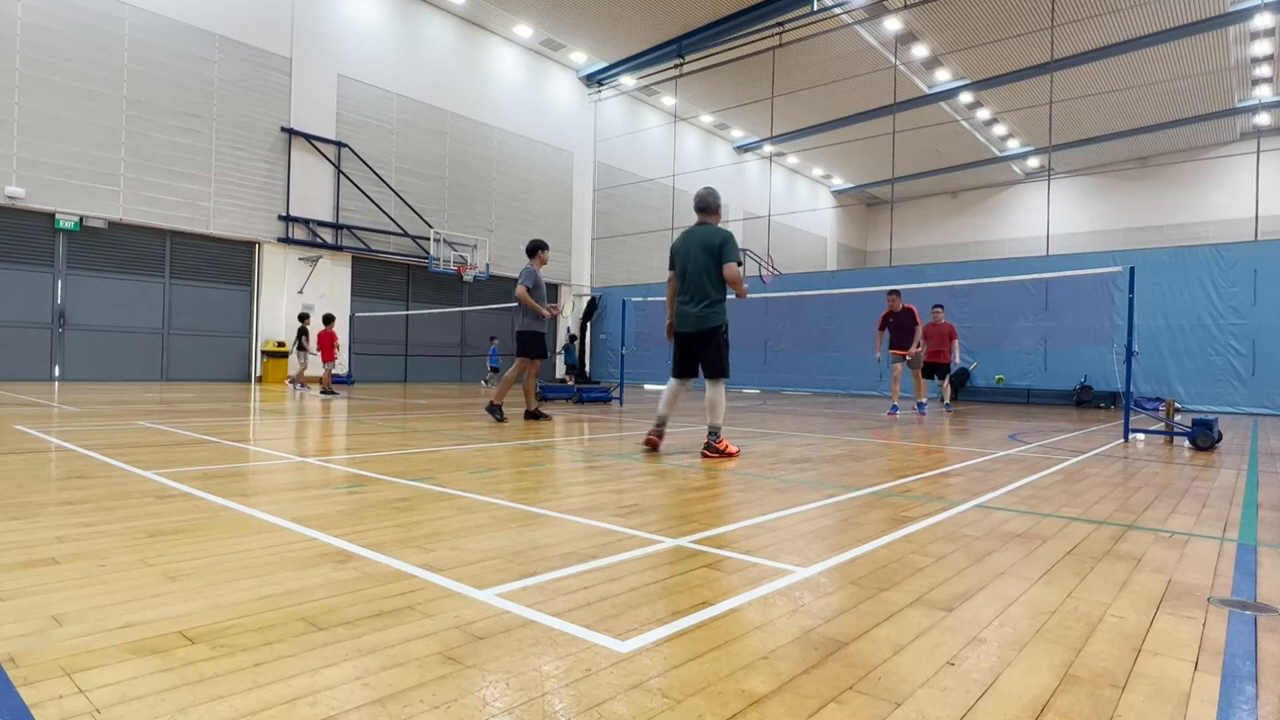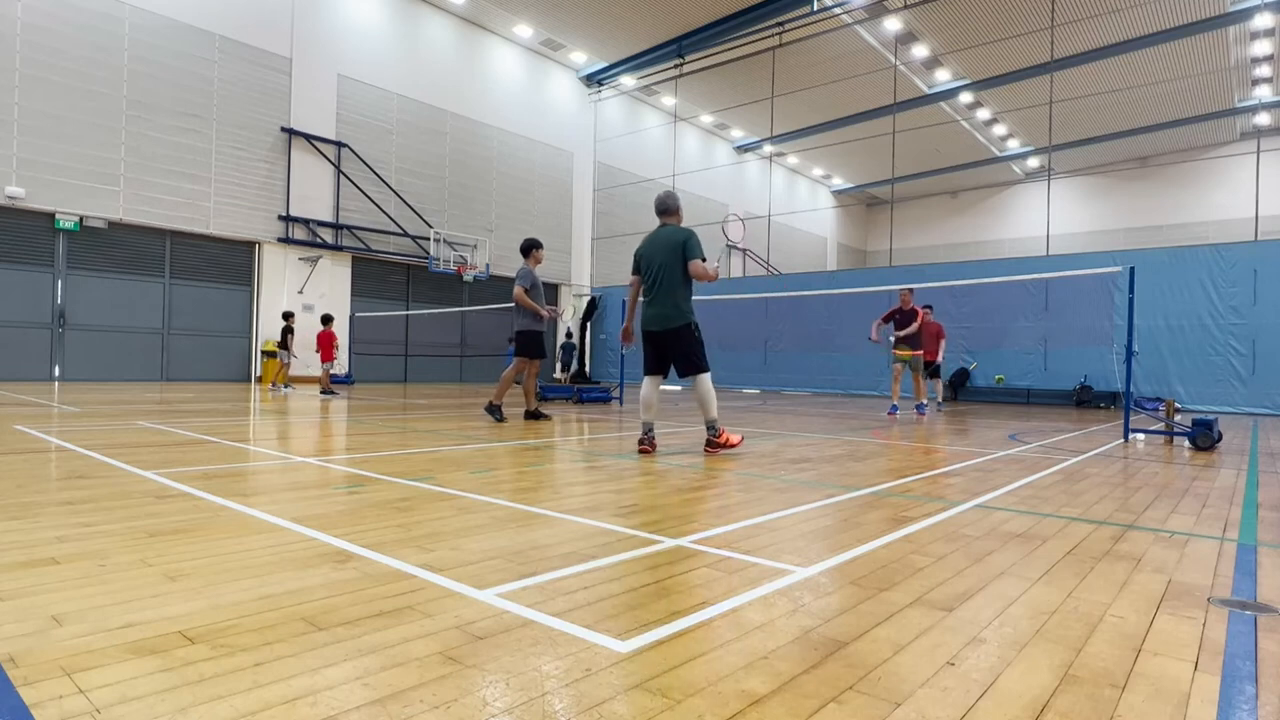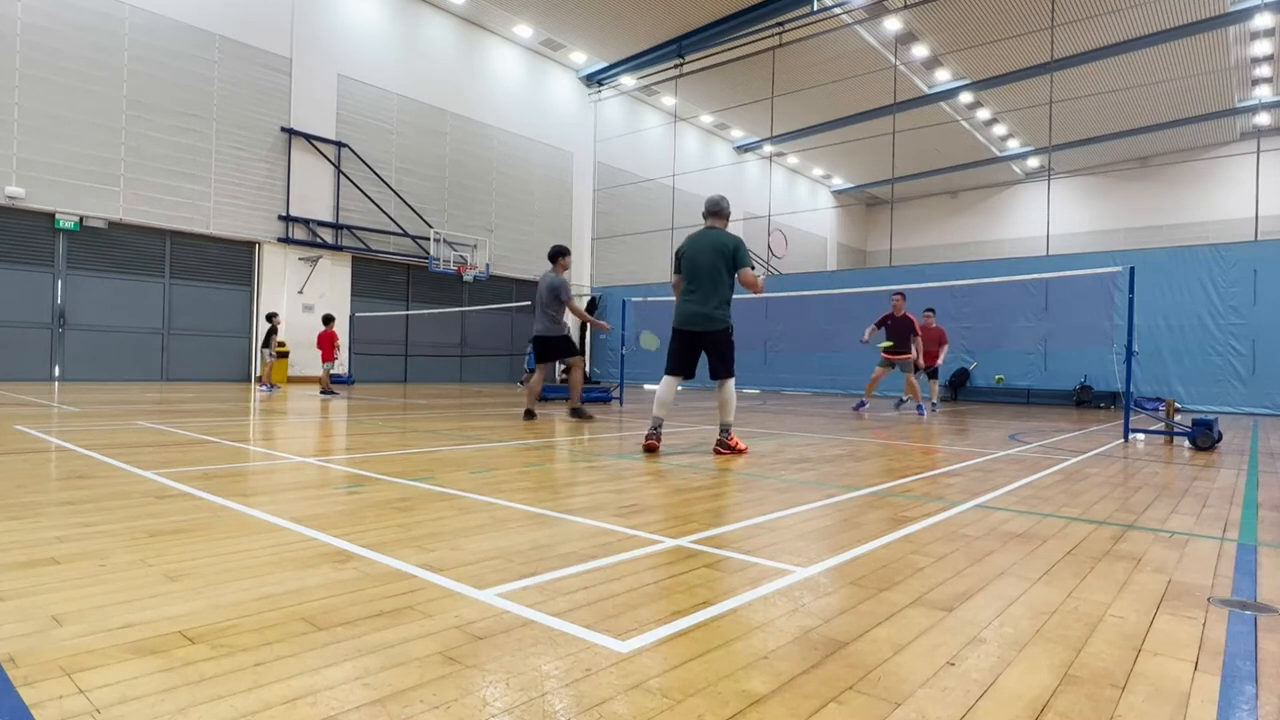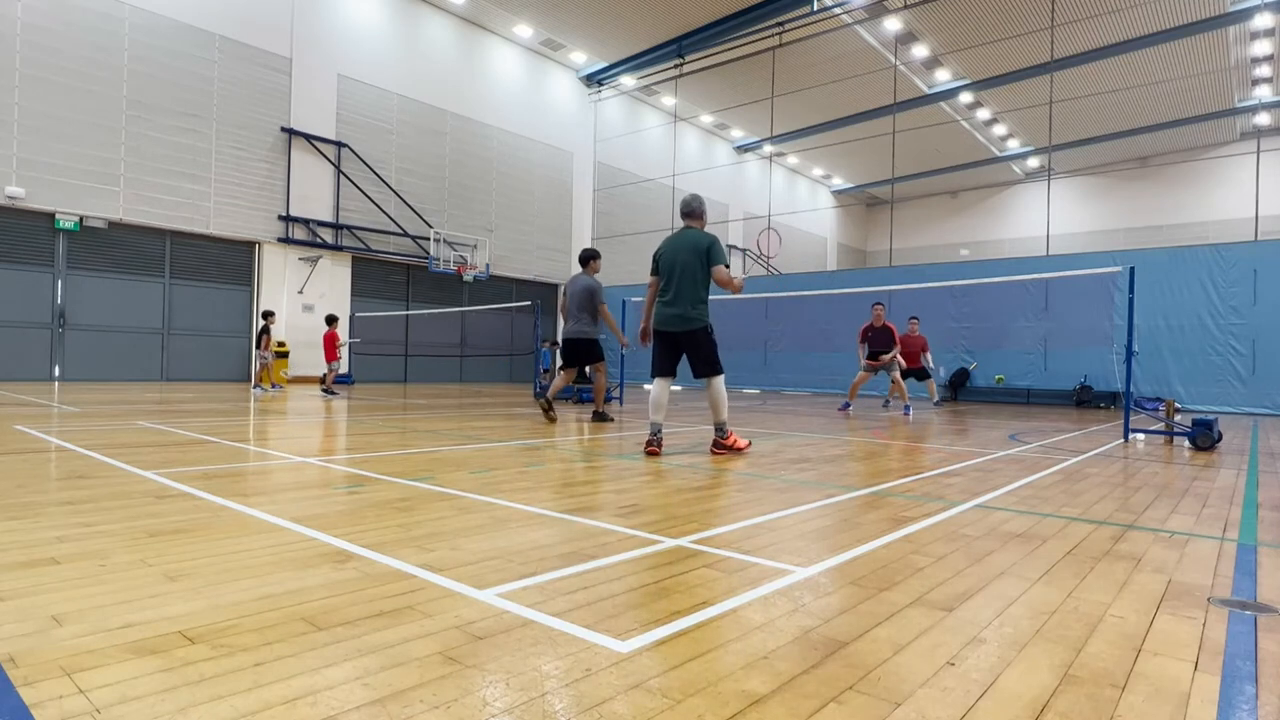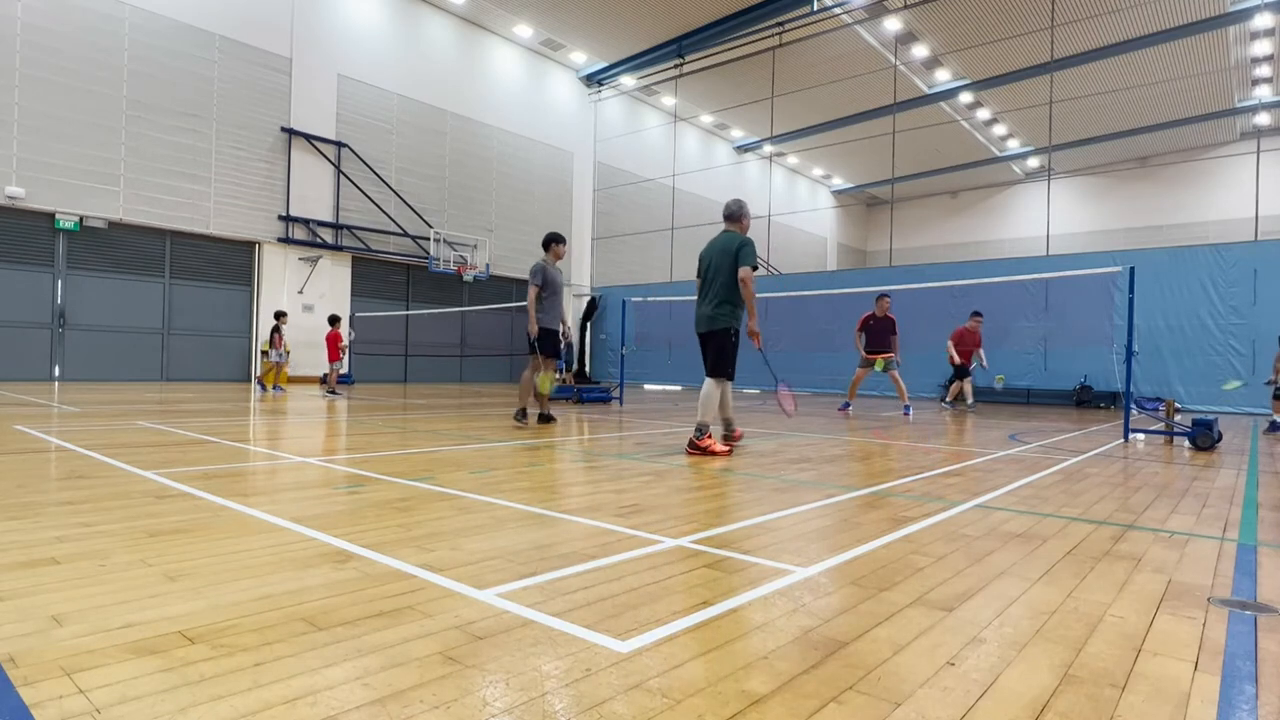
dt=0.7s
person 1, frame 1
left shoulder: (680, 240)
right shoulder: (723, 237)
left elbow: (671, 281)
right elbow: (731, 275)
left wrist: (670, 316)
right wrist: (741, 290)
left hip: (683, 321)
right hip: (711, 320)
left knee: (679, 378)
right knee: (715, 379)
left ankle: (657, 430)
right ankle: (714, 440)
person 1, frame 2
left shoulder: (644, 244)
right shoulder: (686, 236)
left elbow: (634, 286)
right elbow: (696, 271)
left wrist: (628, 322)
right wrist: (712, 274)
left hip: (650, 322)
right hip: (680, 319)
left knee: (652, 377)
right knee: (701, 373)
left ankle: (646, 435)
right ankle: (714, 434)
person 1, frame 3
left shoulder: (687, 243)
right shoulder: (733, 243)
right elbow: (747, 280)
right wrist: (758, 285)
left hip: (684, 320)
right hip: (717, 322)
left knee: (671, 375)
right knee: (725, 378)
left ankle: (654, 431)
right ankle: (725, 438)
person 1, frame 4
left shoulder: (665, 244)
right shoulder: (708, 241)
left elbow: (652, 286)
right elbow: (720, 277)
left wrist: (645, 321)
right wrist: (735, 285)
left hip: (663, 322)
right hip: (694, 321)
left knee: (662, 378)
right knee: (714, 375)
left ankle: (654, 436)
right ankle: (723, 436)
person 1, frame 5
left shoulder: (709, 246)
right shoulder: (744, 243)
right elbow: (745, 278)
right wrist: (753, 319)
left hip: (704, 321)
right hip: (724, 321)
left knee: (723, 376)
right knee: (717, 377)
left ankle: (729, 428)
right ankle: (700, 437)
person 2, frame 1
left shoulder: (536, 273)
right shoulder: (530, 271)
right elbow: (520, 293)
left wrist: (547, 307)
right wrist: (542, 310)
left hip: (537, 329)
right hip: (529, 328)
left knee: (533, 369)
right knee: (520, 365)
left ankle: (531, 409)
right ankle: (495, 403)
person 2, frame 2
left shoulder: (531, 273)
right shoulder: (526, 271)
right elbow: (517, 295)
left wrist: (543, 309)
right wrist: (540, 310)
left hip: (535, 329)
right hip: (527, 328)
left knee: (533, 369)
right knee: (519, 366)
left ankle: (531, 409)
right ankle: (494, 403)
person 2, frame 3
left shoulder: (544, 278)
right shoulder: (560, 282)
right elbow: (573, 309)
right wrist: (596, 323)
left hip: (539, 333)
right hip: (555, 333)
left knee: (540, 372)
right knee: (577, 364)
left ankle: (529, 409)
right ankle: (575, 407)
person 2, frame 4
left shoulder: (571, 282)
right shoulder: (594, 285)
left elbow: (562, 308)
right elbow: (604, 314)
right wrist: (620, 336)
left hip: (569, 335)
right hip: (586, 336)
left knee: (567, 374)
right knee: (600, 370)
left ankle: (547, 398)
right ankle: (599, 411)
person 2, frame 5
left shoulder: (557, 271)
right shoulder: (540, 267)
right elbow: (531, 296)
left wrist: (565, 325)
right wrist: (532, 322)
left hip: (553, 328)
right hip: (540, 326)
left knee: (548, 370)
right knee: (535, 367)
left ankle: (544, 412)
right ankle: (521, 410)
